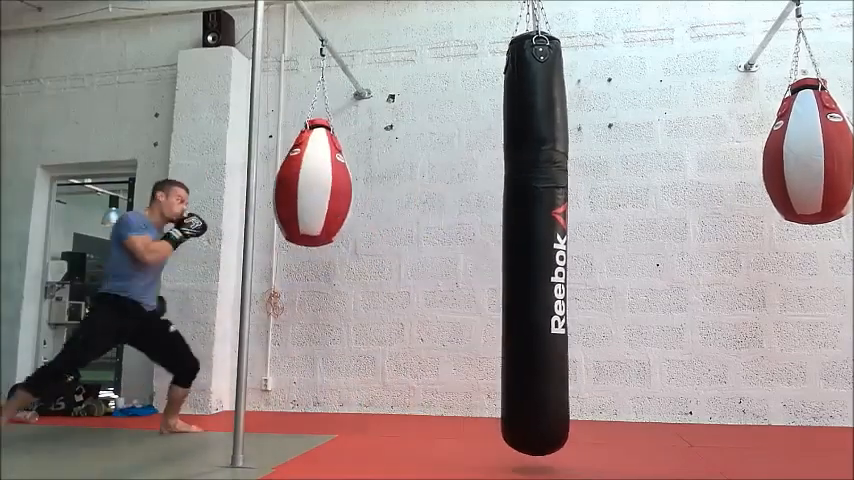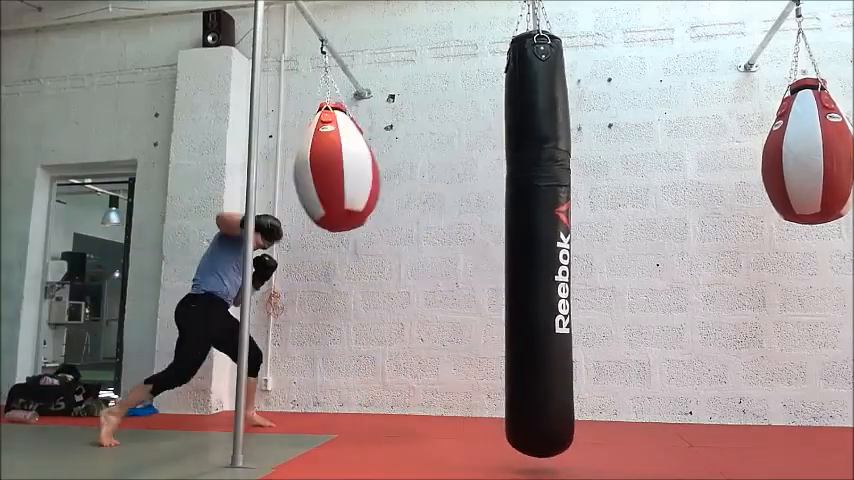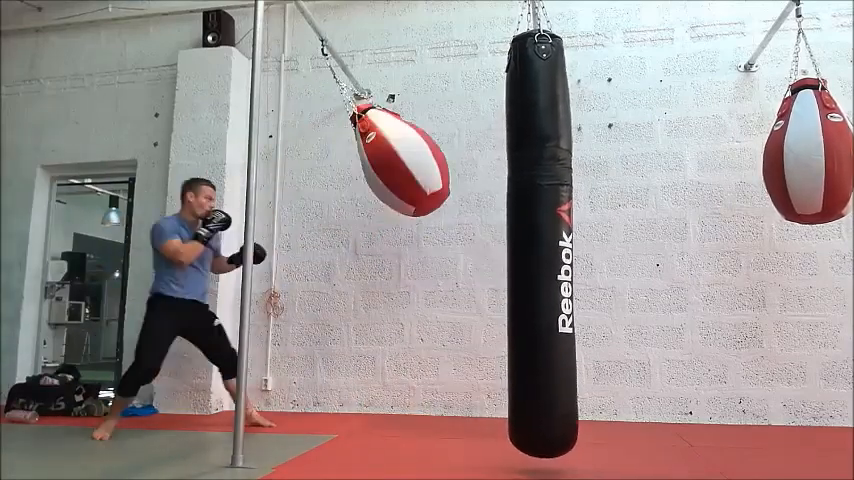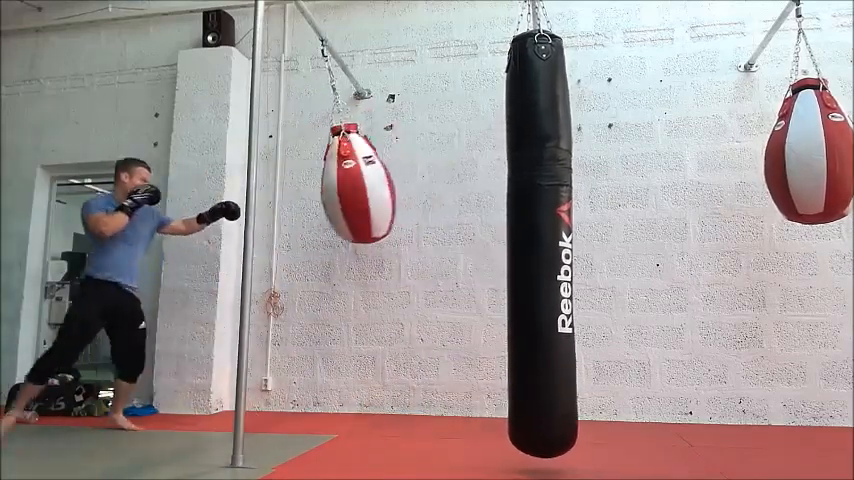
dt=0.4s
person 1, frame 1
left shoulder: (154, 231)
right shoulder: (130, 221)
right elbow: (149, 255)
right wrist: (179, 233)
left hip: (144, 316)
right hip: (117, 308)
left knee: (187, 365)
right knee: (64, 365)
left ankle: (170, 420)
person 1, frame 2
left shoulder: (244, 254)
right shoulder: (237, 235)
left elbow: (237, 299)
right elbow: (222, 218)
left wrist: (259, 278)
right wrist: (252, 223)
left hip: (217, 311)
right hip: (202, 307)
left knee: (252, 356)
right knee: (181, 371)
left ankle: (249, 414)
right ankle: (113, 415)
person 1, frame 3
left shoulder: (210, 232)
right shoulder: (164, 226)
left elbow: (217, 266)
right elbow: (180, 257)
left wrist: (240, 258)
right wrist: (204, 231)
left hip: (197, 308)
right hip: (165, 306)
left knee: (228, 359)
right knee: (144, 367)
left ankle: (248, 412)
right ankle: (112, 418)
person 1, frame 4
left shoulder: (148, 214)
right shoulder: (96, 204)
left elbow: (182, 226)
right elbow: (104, 229)
left wrist: (212, 215)
right wrist: (130, 204)
left hip: (126, 297)
right hip: (95, 291)
left knee: (134, 359)
right knee: (63, 353)
left ankle: (117, 414)
